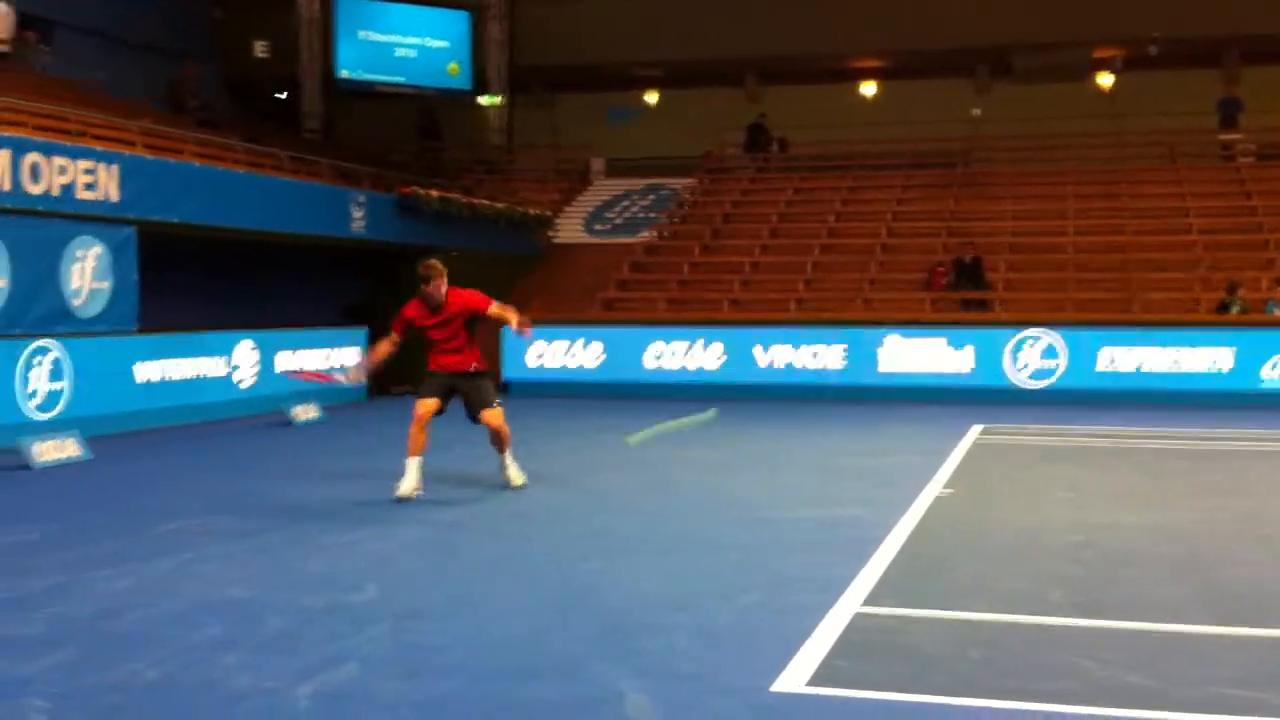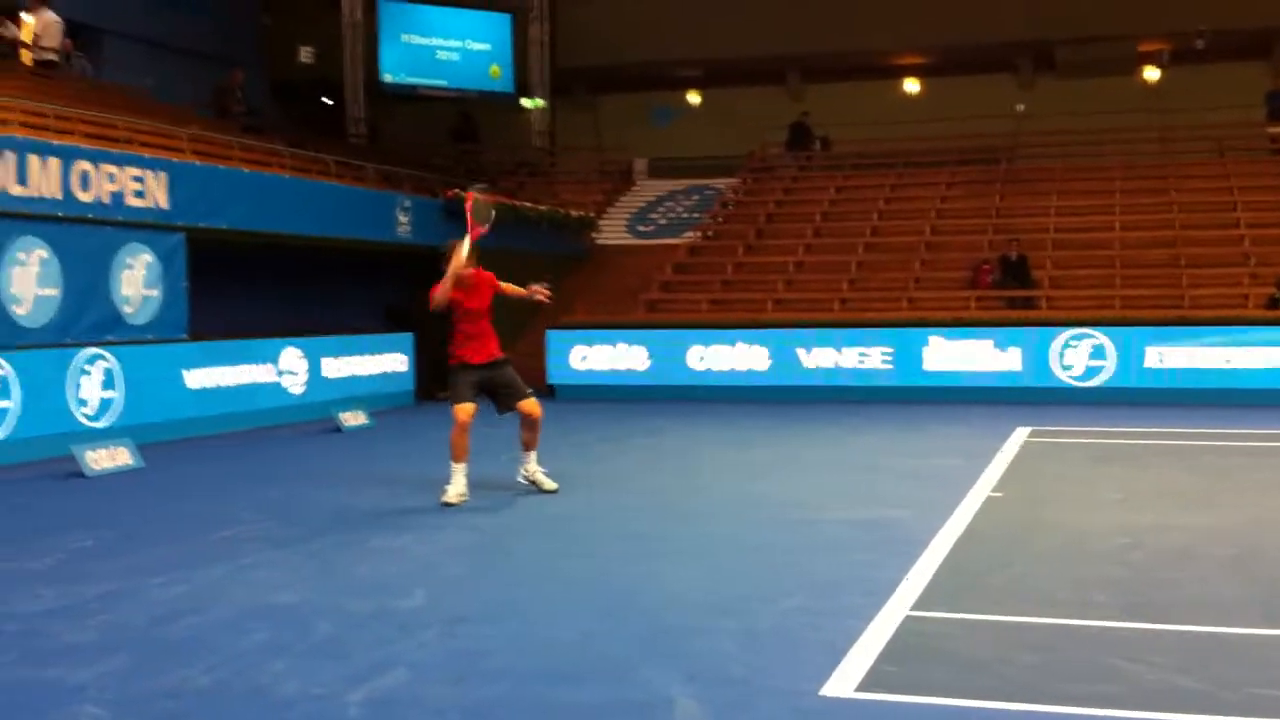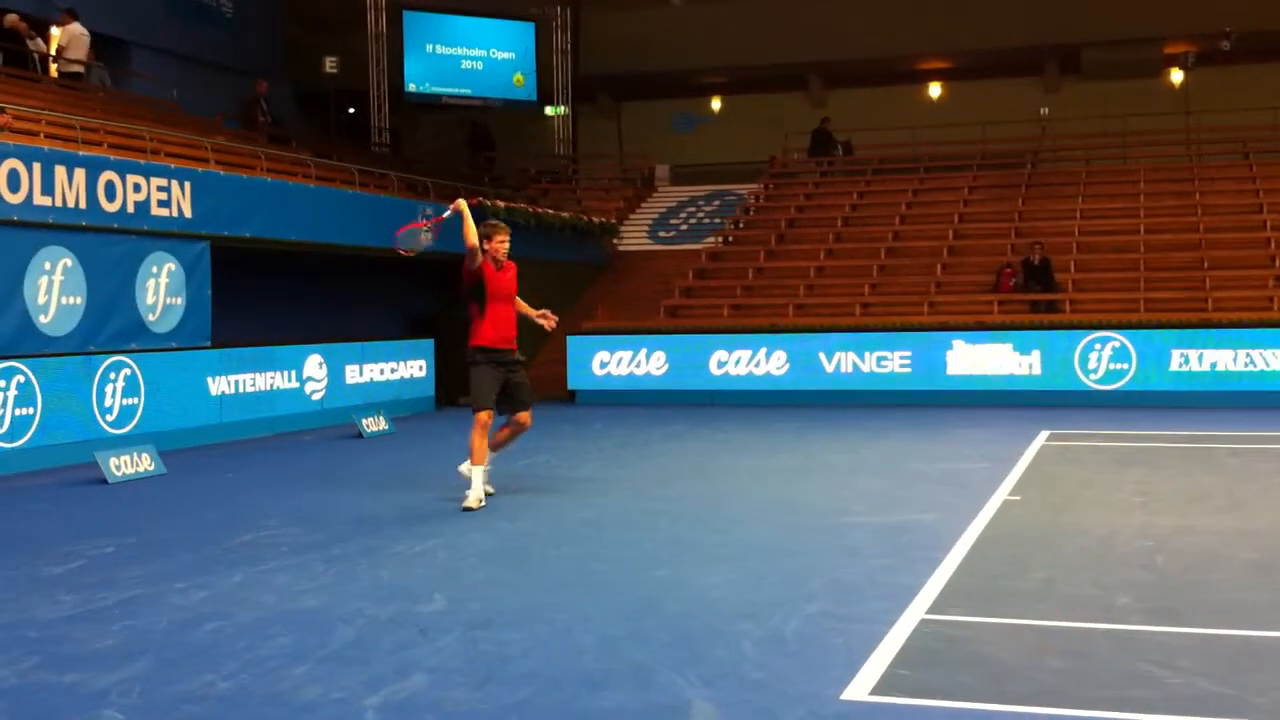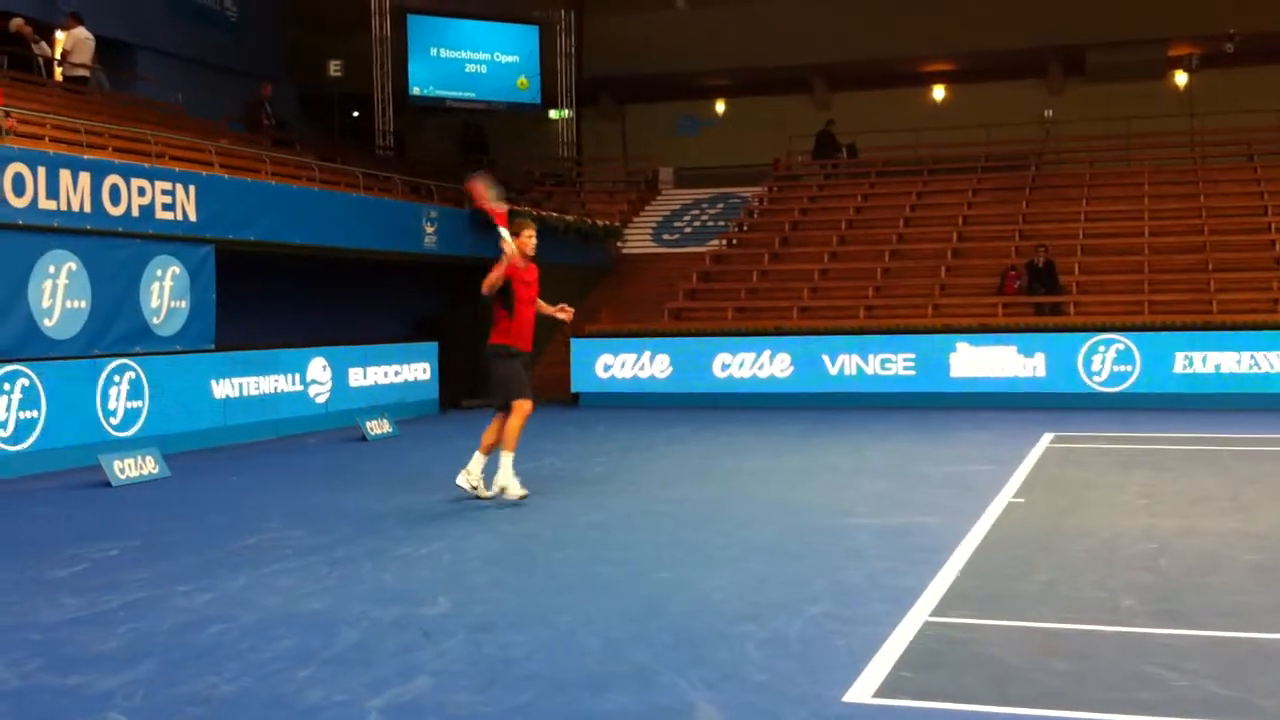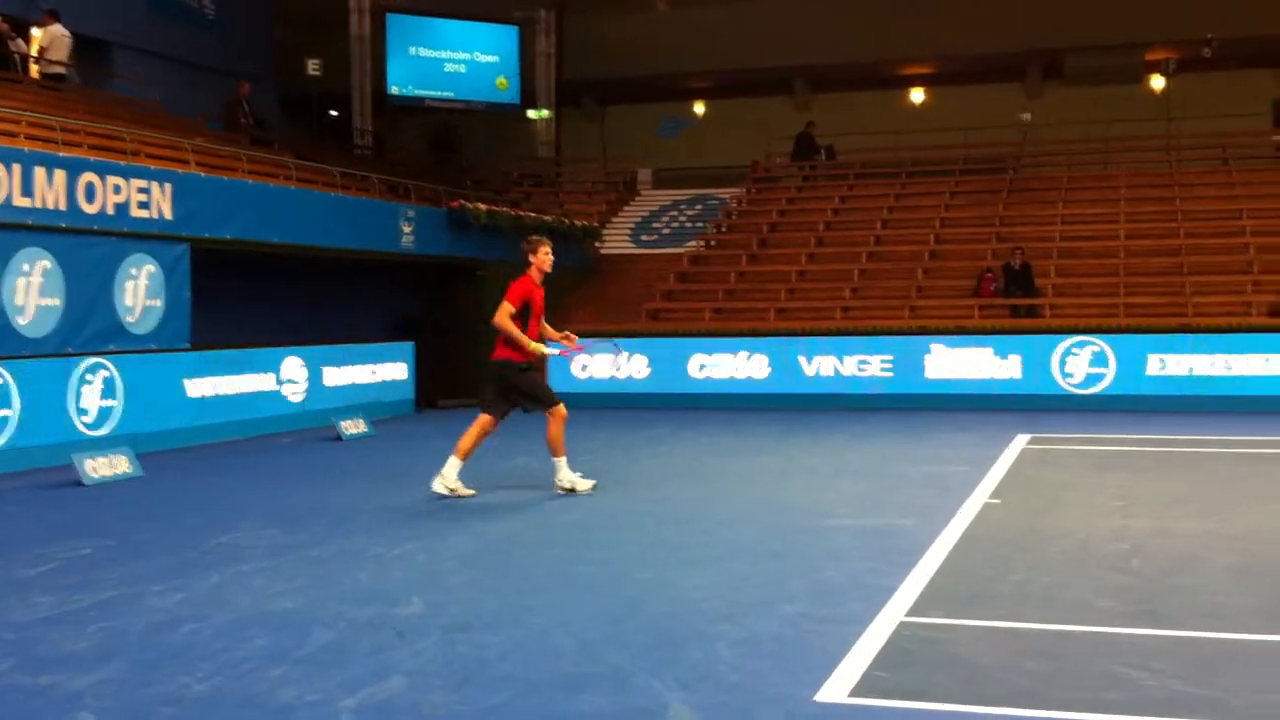
dt=0.3s
person 1, frame 1
left shoulder: (464, 298)
right shoulder: (410, 312)
left elbow: (499, 311)
right elbow: (392, 342)
left wrist: (514, 320)
right wrist: (367, 365)
left hip: (471, 371)
right hip: (437, 372)
left knee: (496, 423)
right knee: (421, 412)
left ankle: (507, 464)
right ankle: (411, 478)
person 1, frame 2
left shoulder: (484, 278)
right shoulder: (441, 292)
left elbow: (503, 287)
right elbow: (438, 302)
left wrist: (528, 293)
right wrist: (453, 270)
left hip: (495, 361)
right hip: (463, 366)
left knee: (532, 412)
right knee: (462, 418)
left ankle: (530, 469)
right ankle: (457, 484)
person 1, frame 3
left shoulder: (511, 268)
right shoulder: (476, 269)
right elbow: (471, 245)
left wrist: (534, 314)
right wrist: (464, 212)
left hip: (511, 356)
right hip: (484, 356)
left knee: (521, 421)
right knee: (483, 419)
left ankle: (475, 466)
right ankle: (475, 489)
person 1, frame 4
left shoulder: (533, 270)
right shoulder: (506, 269)
right elbow: (487, 289)
left wrist: (553, 311)
right wrist: (505, 261)
left hip: (521, 352)
right hip: (503, 350)
left knee: (505, 415)
right knee: (522, 406)
left ankle: (472, 473)
right ankle: (505, 476)
person 1, frame 5
left shoulder: (538, 287)
right shoulder: (522, 286)
right elbow: (499, 320)
left wrist: (559, 336)
right wrist: (528, 344)
left hip: (505, 363)
right hip: (514, 364)
left knee: (487, 421)
right knee: (558, 412)
left ankle: (447, 477)
right ankle: (564, 477)
